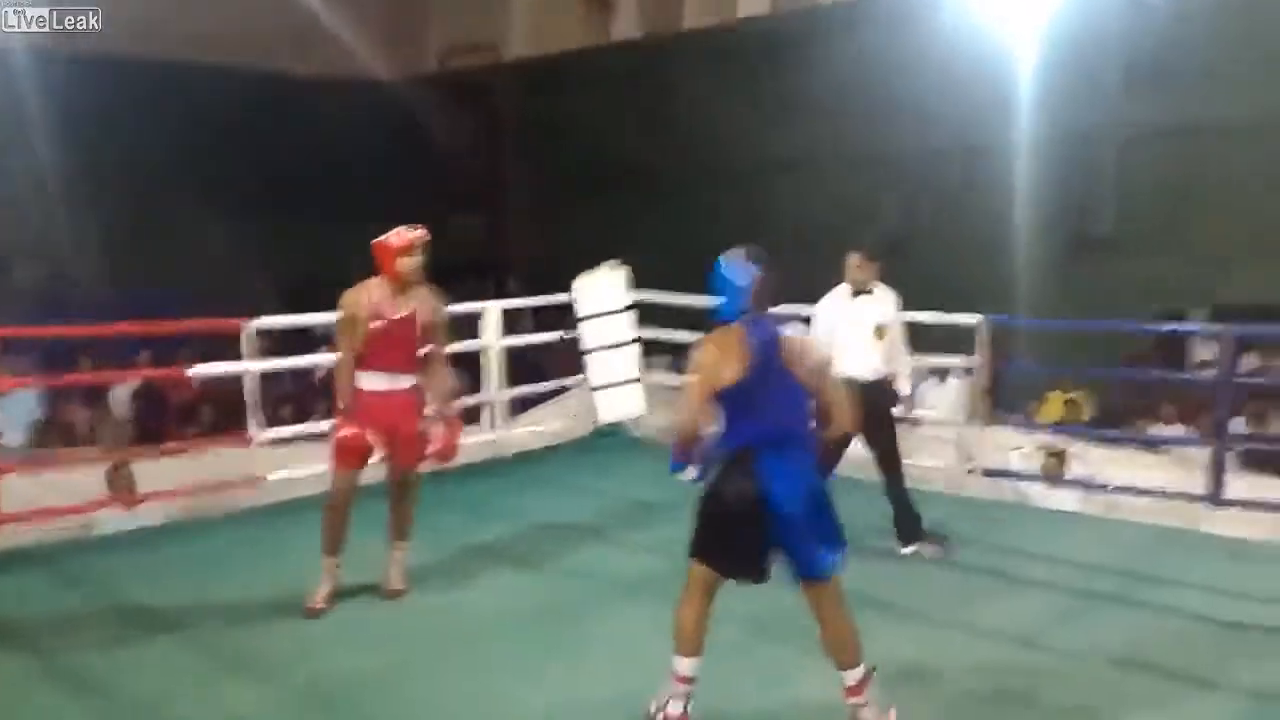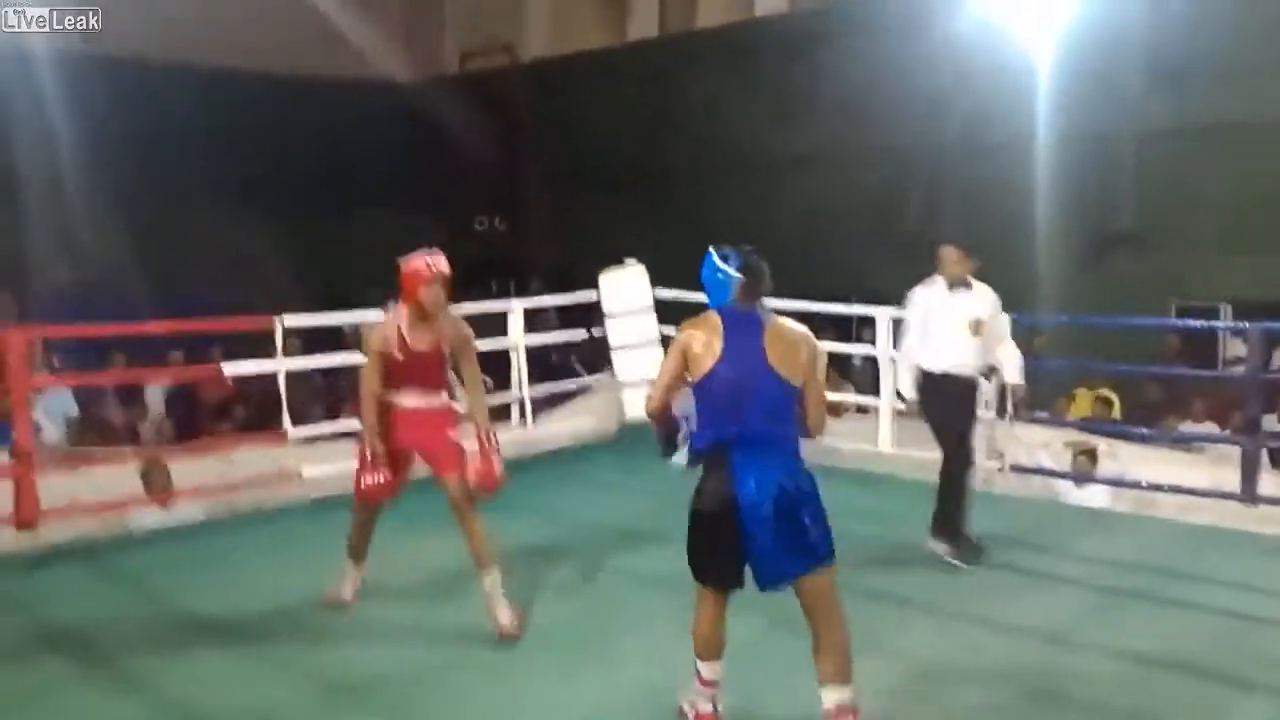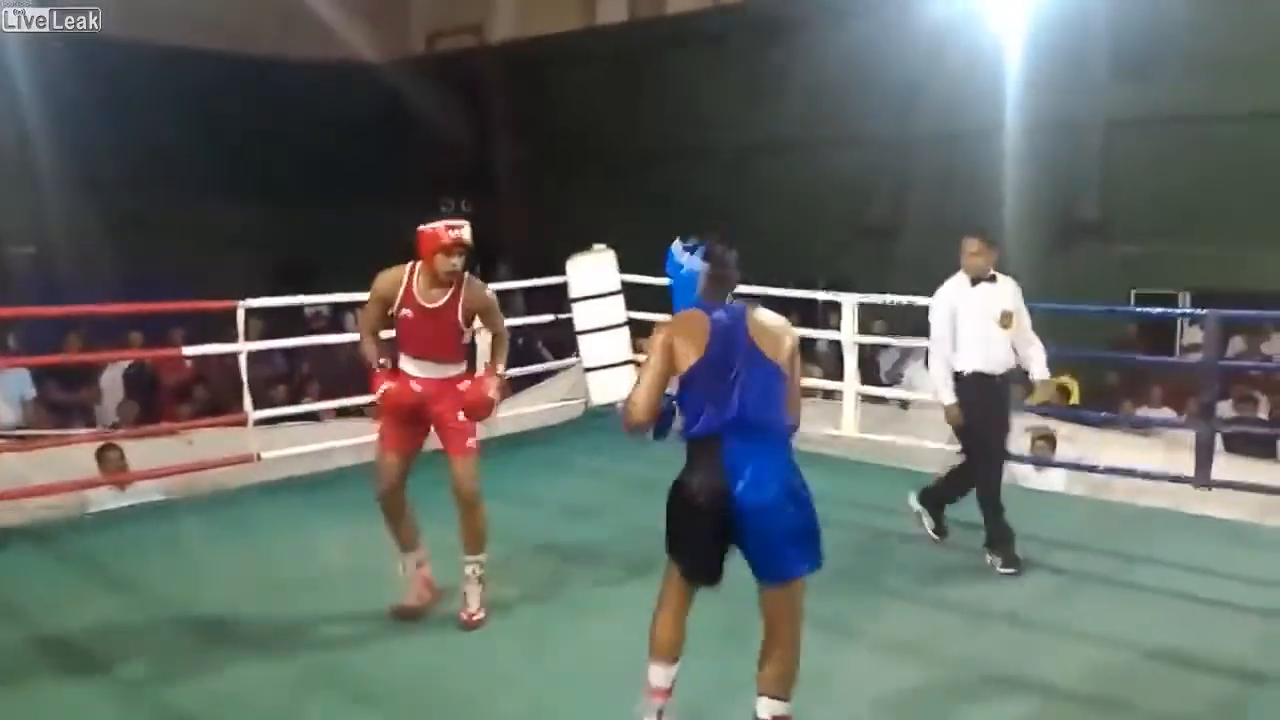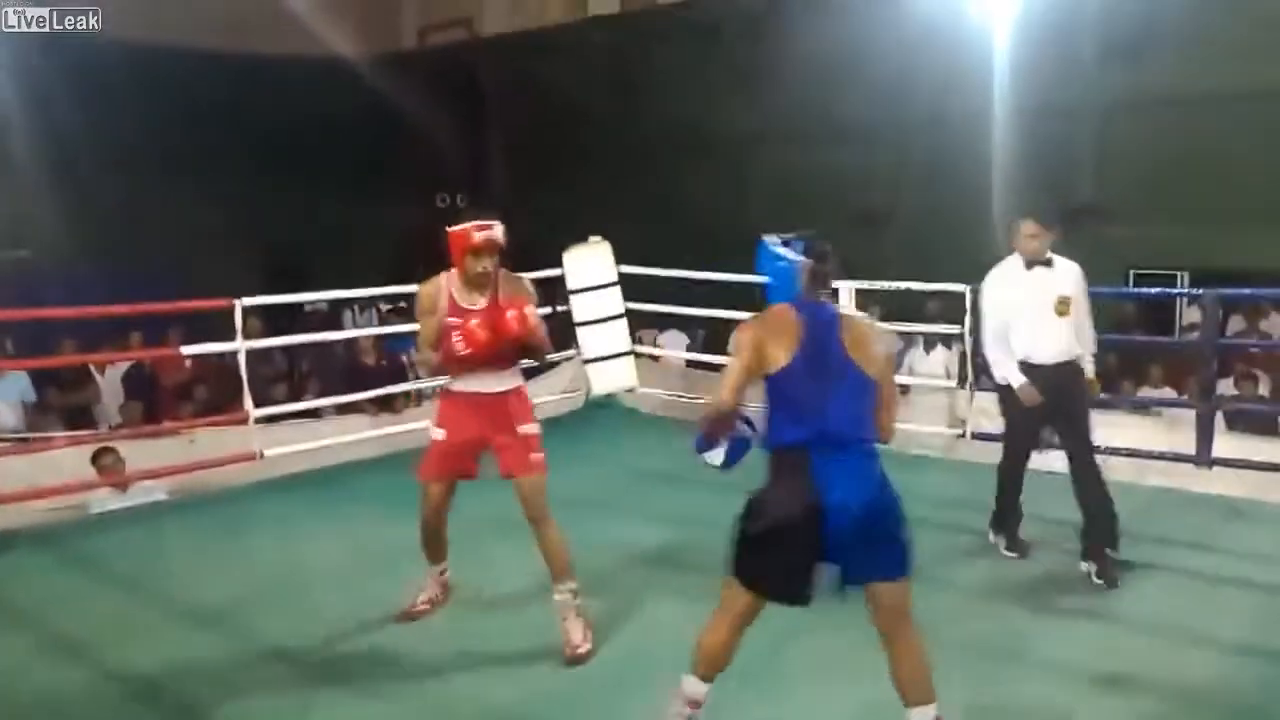
dt=0.4s
person 1, frame 1
left shoulder: (716, 345)
right shoulder: (802, 347)
left elbow: (688, 425)
right elbow: (841, 421)
left wrist: (684, 455)
left hip: (740, 481)
right hip: (797, 479)
left knee: (697, 591)
right knee: (828, 600)
person 1, frame 2
left shoulder: (696, 333)
right shoulder: (799, 339)
left elbow: (655, 406)
right elbow: (813, 424)
left wrist: (674, 434)
left hip: (721, 484)
right hip: (782, 481)
left knee: (712, 598)
right knee: (826, 613)
person 1, frame 3
left shoulder: (675, 331)
right shoulder: (777, 328)
left elbow: (639, 415)
right elbow: (790, 415)
left hip: (707, 478)
right hip: (772, 475)
left knee: (677, 591)
right knee: (784, 620)
person 1, frame 4
left shoulder: (763, 327)
right shoulder: (869, 335)
left elbow: (724, 402)
right elbow: (883, 428)
left wrist: (716, 428)
left hip: (792, 491)
right hip: (863, 487)
left knee: (734, 611)
right knee: (897, 623)
person 2, frame 1
left shoulder: (431, 304)
right shoulder: (357, 300)
left elbow: (437, 365)
right elbow: (346, 360)
left wrist: (445, 415)
right wrist: (345, 413)
left hip: (405, 404)
right hip: (362, 402)
left knee: (402, 490)
right knee: (340, 495)
left ankle: (397, 564)
right ankle: (328, 578)
person 2, frame 2
left shoulder: (456, 330)
right shoulder: (383, 332)
left elbow: (473, 386)
right elbow: (371, 394)
left wrist: (487, 443)
right wrist: (371, 451)
left hip: (437, 417)
right hip: (394, 418)
left knee: (464, 503)
right knee: (366, 505)
left ankle: (496, 597)
right ankle: (353, 575)
person 2, frame 3
left shoulder: (474, 293)
right shoulder: (391, 283)
left elbow: (500, 335)
right elbow: (367, 331)
left wrist: (494, 376)
right wrist: (380, 374)
left hip: (454, 390)
right hip: (406, 387)
left knee: (467, 491)
right knee: (388, 489)
left ankle: (473, 581)
right ankle: (419, 573)
person 2, frame 4
left shoulder: (516, 289)
right shoulder: (433, 293)
left elbow: (541, 349)
right elbow: (427, 358)
left wrist: (533, 338)
right wrist: (454, 352)
left hip: (508, 404)
right hip: (457, 406)
left knee: (537, 511)
right knee: (431, 512)
left ankle: (570, 611)
right ankle: (437, 580)
person 3, frame 1
left shoulder: (888, 300)
right shoulder: (830, 305)
left elbow: (896, 347)
left wrist: (903, 387)
left hip: (876, 390)
right hip: (844, 389)
left knee: (891, 461)
right knee: (826, 459)
left ankle: (910, 533)
person 3, frame 2
left shoulder: (986, 297)
right shoulder: (923, 296)
left elbow: (1001, 341)
right elbow: (909, 346)
left wrist: (1013, 377)
right wrist: (909, 391)
left hip: (966, 384)
right hip: (935, 383)
left knee: (958, 458)
right knee: (958, 456)
left ankle: (945, 529)
right ankle: (947, 531)
person 3, frame 3
left shoulder: (1009, 289)
right shoulder: (949, 294)
left elbow: (1025, 336)
right elbow: (939, 351)
left wrist: (1040, 373)
right wrist: (948, 399)
left hip: (1000, 382)
right hip: (969, 385)
left knee: (981, 458)
right knee: (988, 462)
left ankle: (929, 500)
right ankle: (999, 543)
person 3, frame 4
left shoulder: (1071, 272)
right shoulder: (1000, 278)
left elbow: (1083, 325)
right elbow: (994, 340)
left wrist: (1089, 369)
right wrist: (1017, 382)
left hip: (1067, 374)
right hip: (1023, 377)
left knee: (1084, 460)
right knee: (1016, 457)
left ankle: (1097, 549)
right ankle: (1004, 528)
